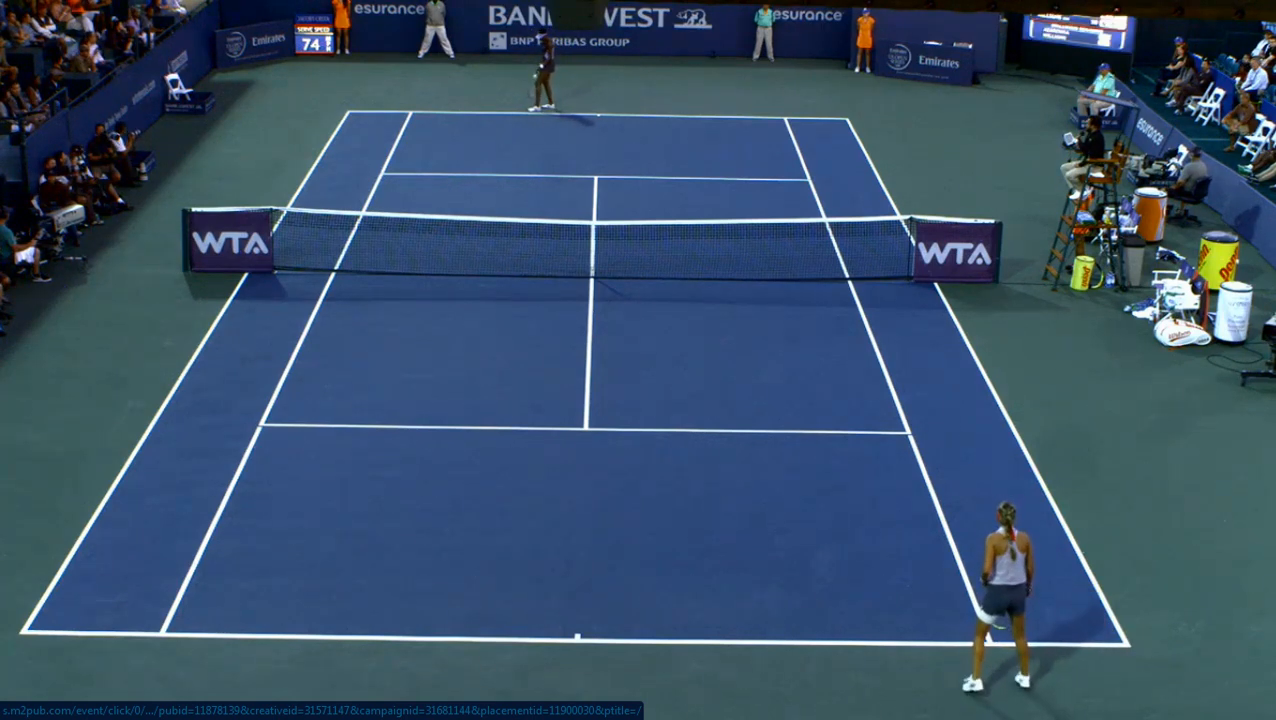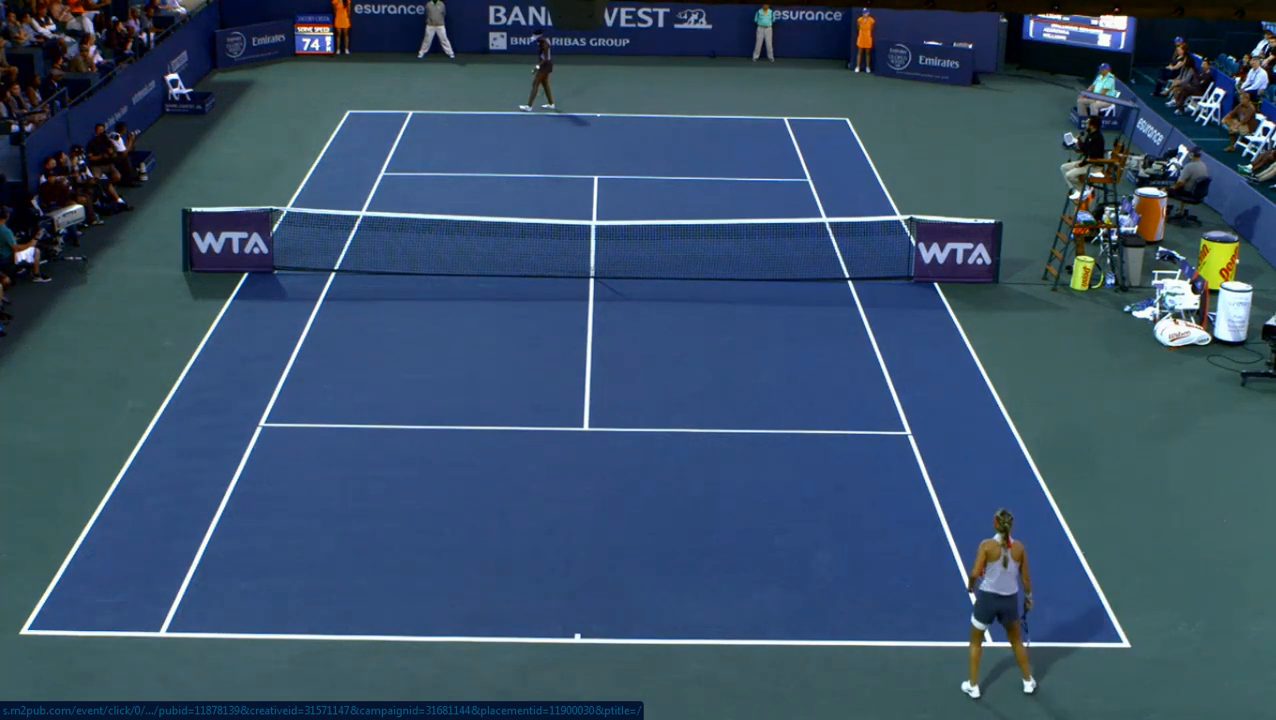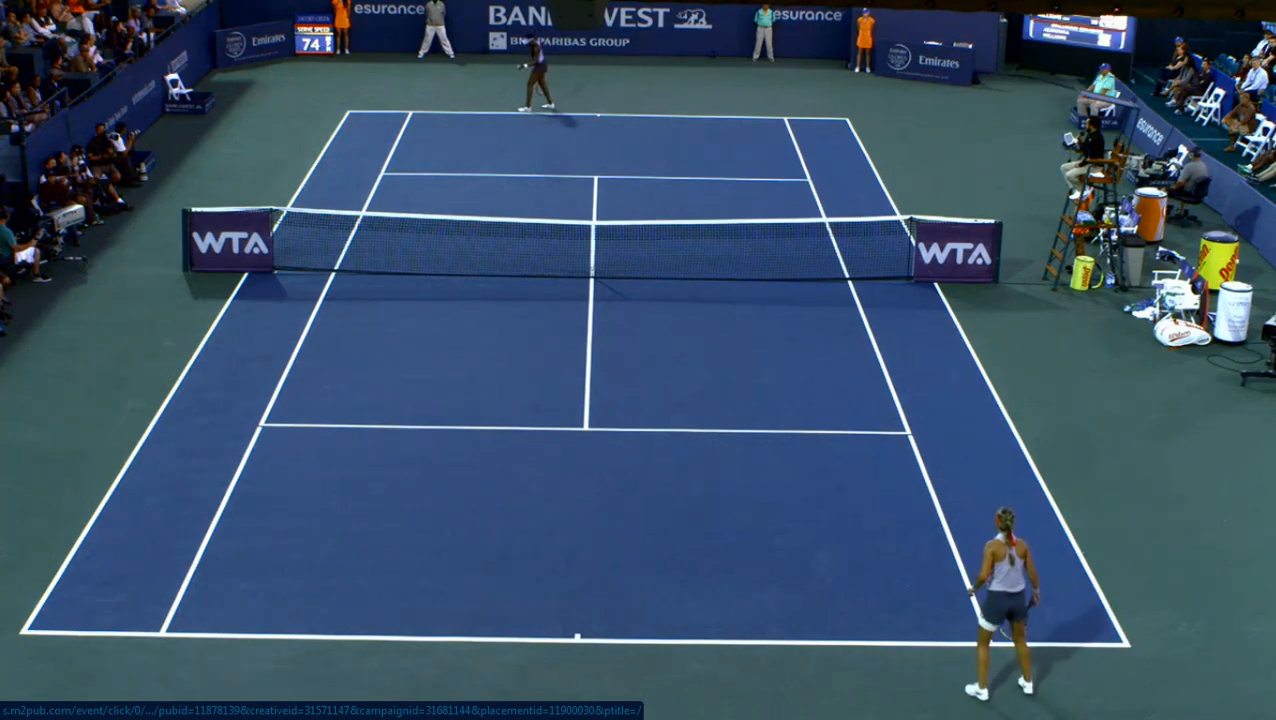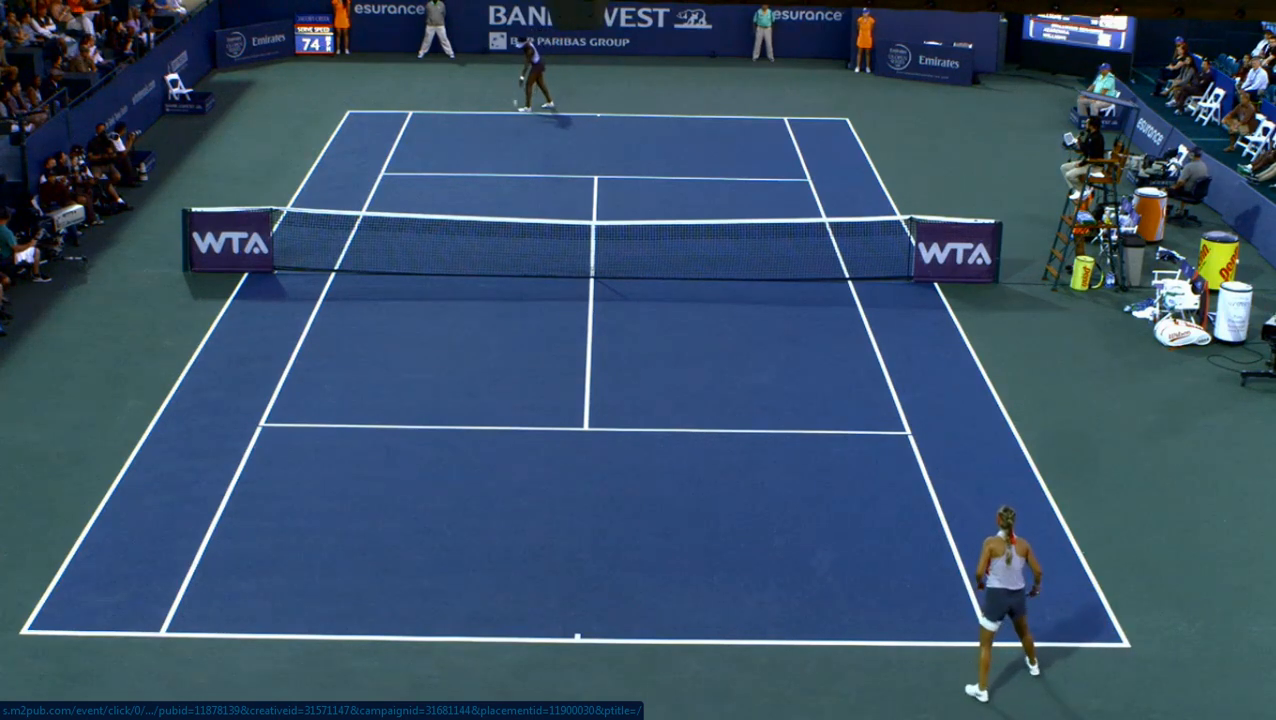
dt=0.3s
person 1, frame 1
left shoulder: (993, 539)
right shoulder: (1024, 538)
left elbow: (987, 570)
right elbow: (1030, 568)
left wrist: (984, 580)
right wrist: (1028, 586)
left hip: (997, 592)
right hip: (1018, 591)
left knee: (979, 636)
right knee: (1019, 635)
left ankle: (976, 680)
right ankle: (1024, 677)
person 1, frame 2
left shoulder: (986, 546)
right shoulder: (1019, 548)
left elbow: (975, 574)
right elbow: (1025, 577)
left wrist: (971, 585)
right wrist: (1028, 598)
left hip: (987, 599)
right hip: (1010, 600)
left knee: (975, 642)
right knee: (1016, 642)
left ankle: (973, 686)
right ankle: (1028, 682)
person 1, frame 3
left shoulder: (992, 546)
right shoulder: (1022, 545)
left elbow: (984, 576)
right elbow: (1032, 573)
left wrist: (974, 588)
right wrist: (1036, 592)
left hip: (996, 598)
right hip: (1018, 598)
left knee: (983, 644)
right knee: (1020, 641)
left ankle: (982, 689)
right ankle: (1028, 683)
person 1, frame 4
left shoulder: (991, 542)
right shoulder: (1023, 544)
left elbow: (979, 572)
right elbow: (1038, 571)
left wrist: (980, 584)
right wrist: (1036, 587)
left hip: (996, 596)
right hip: (1018, 595)
left knee: (985, 645)
right knee: (1023, 631)
left ankle: (982, 690)
right ankle: (1033, 664)
